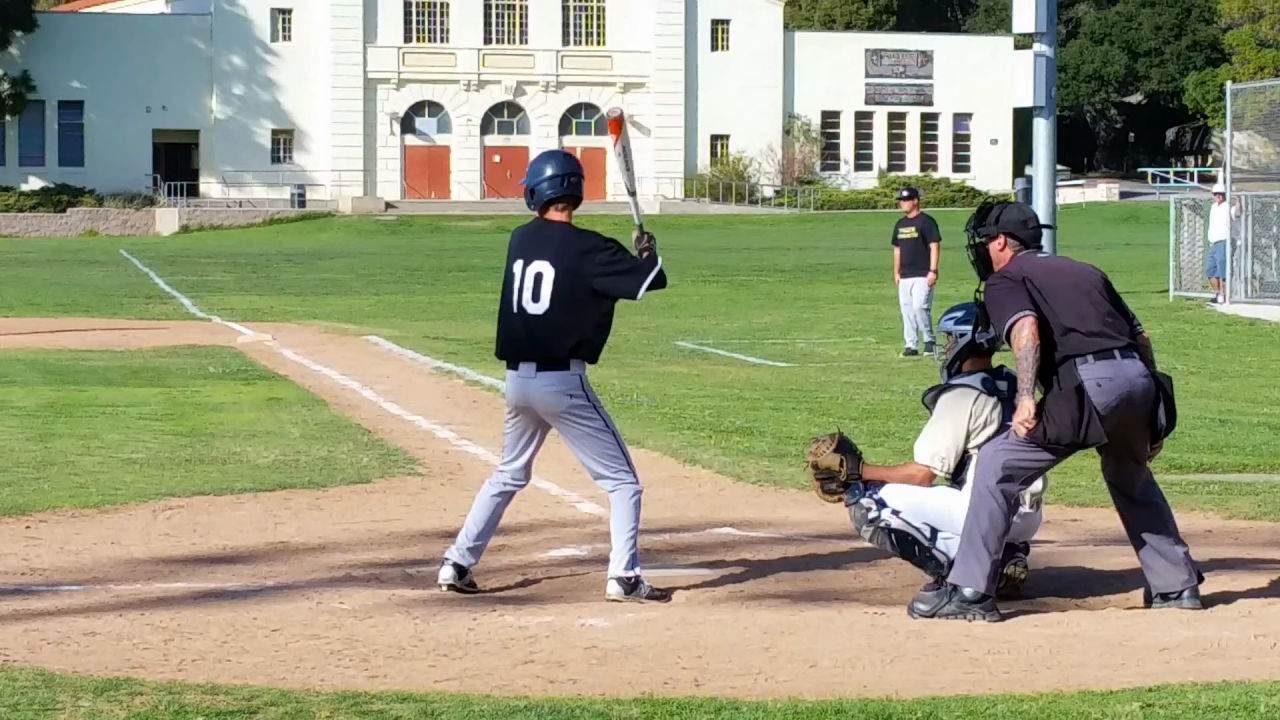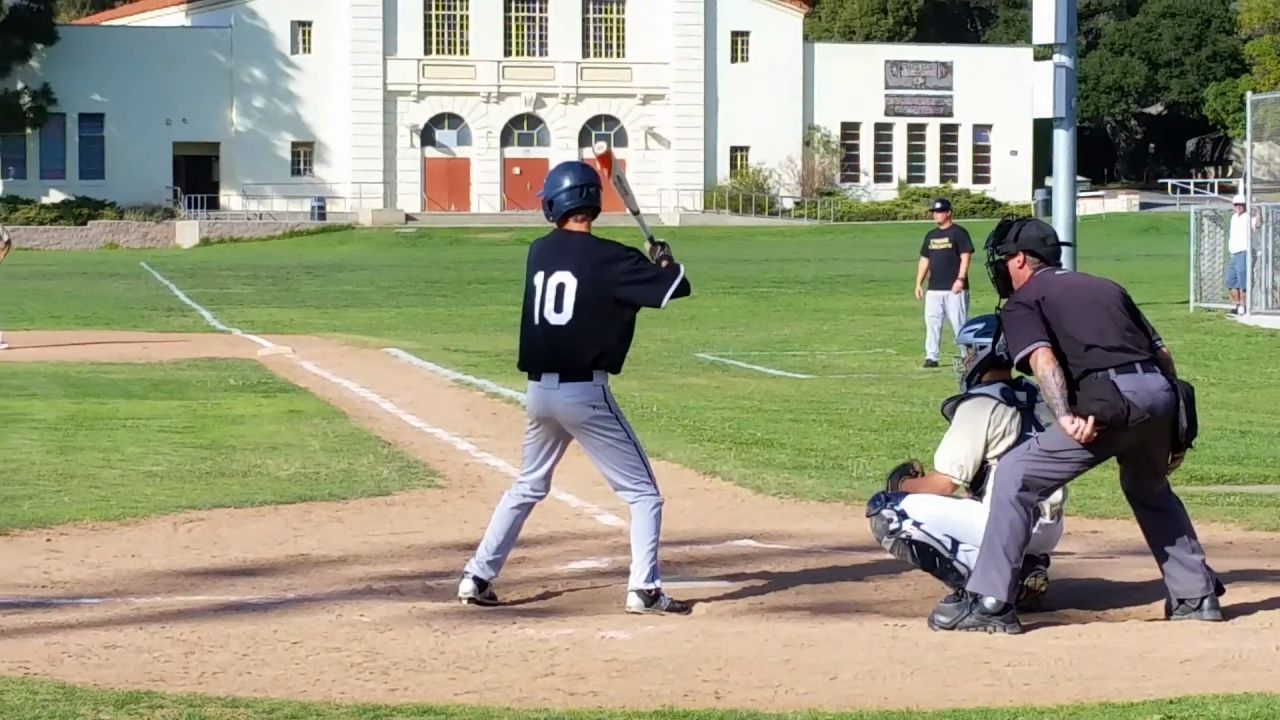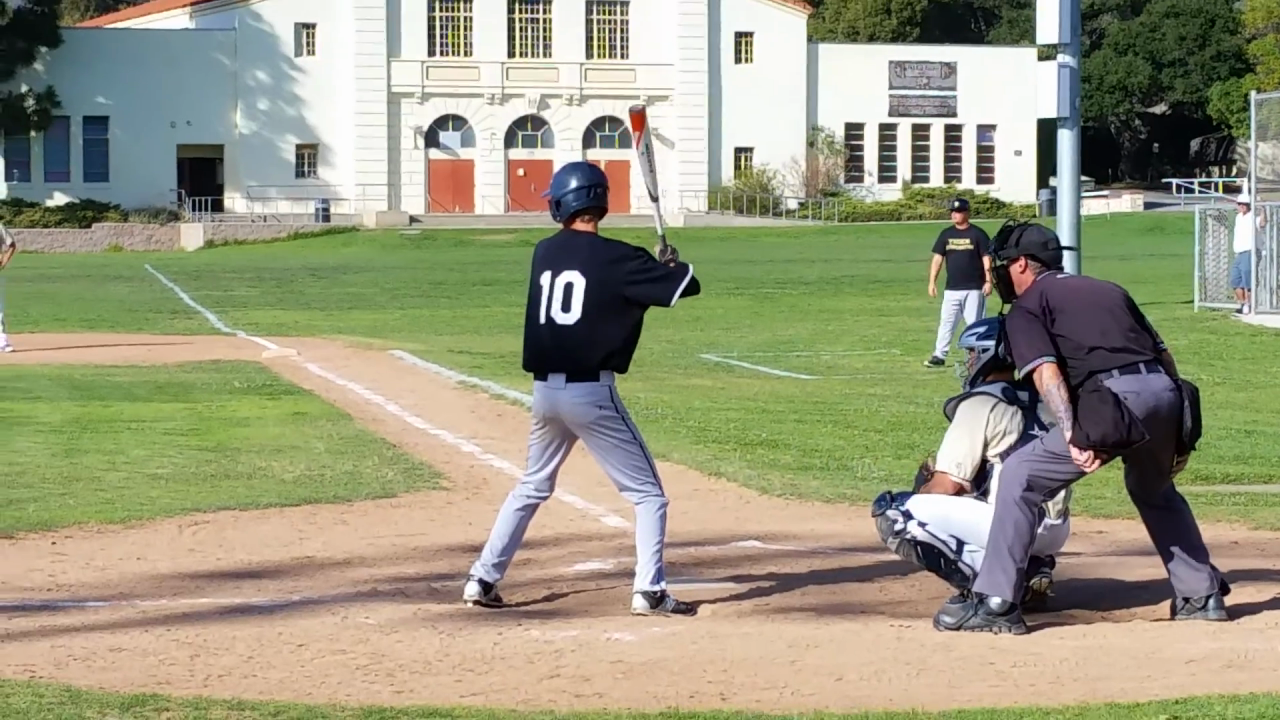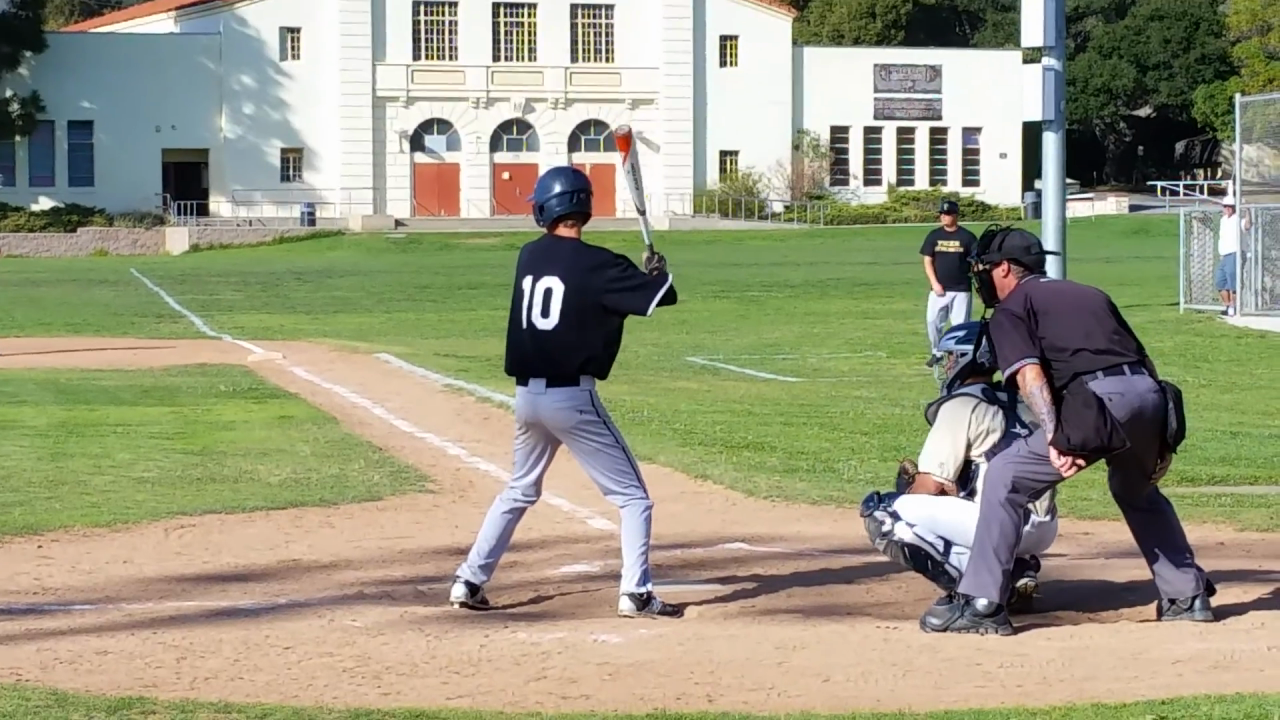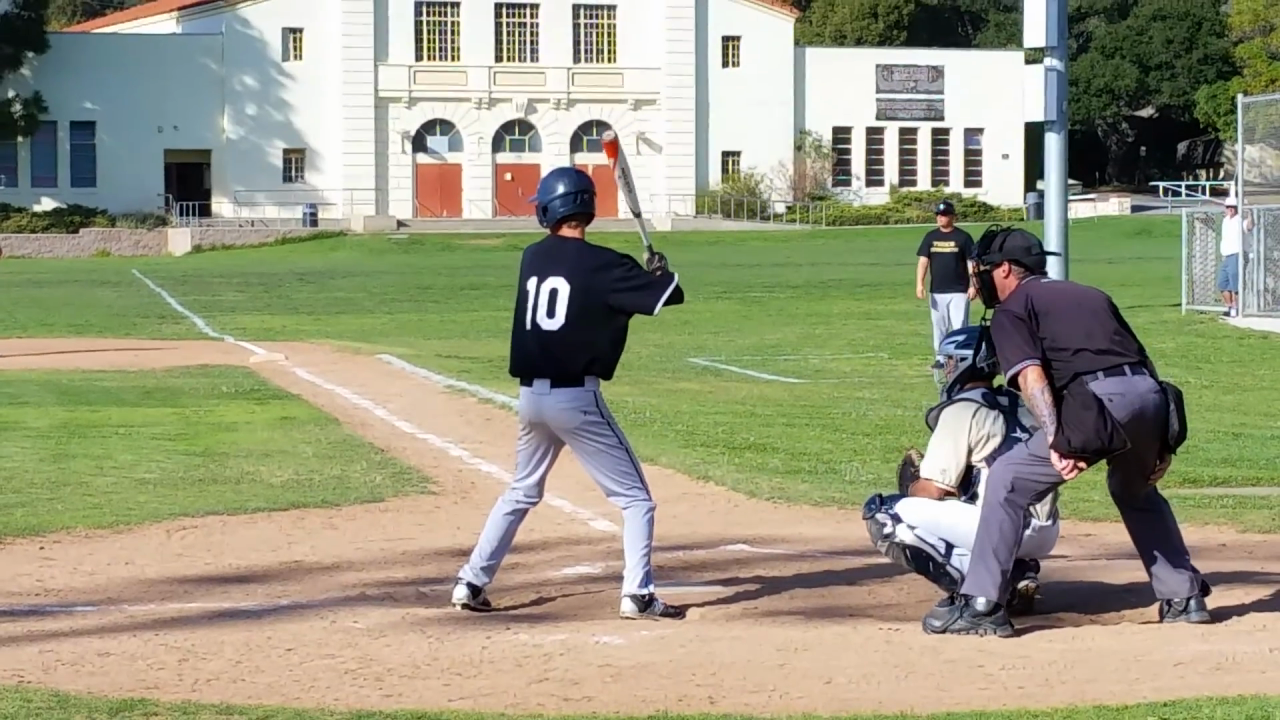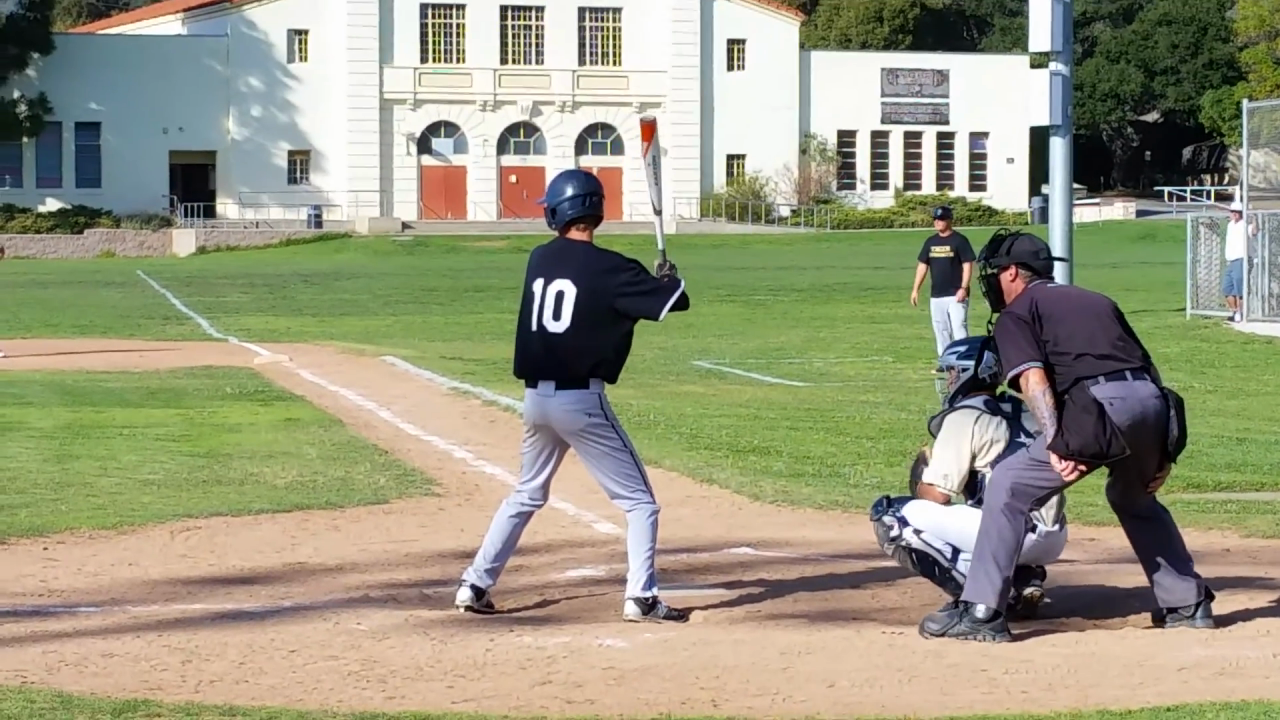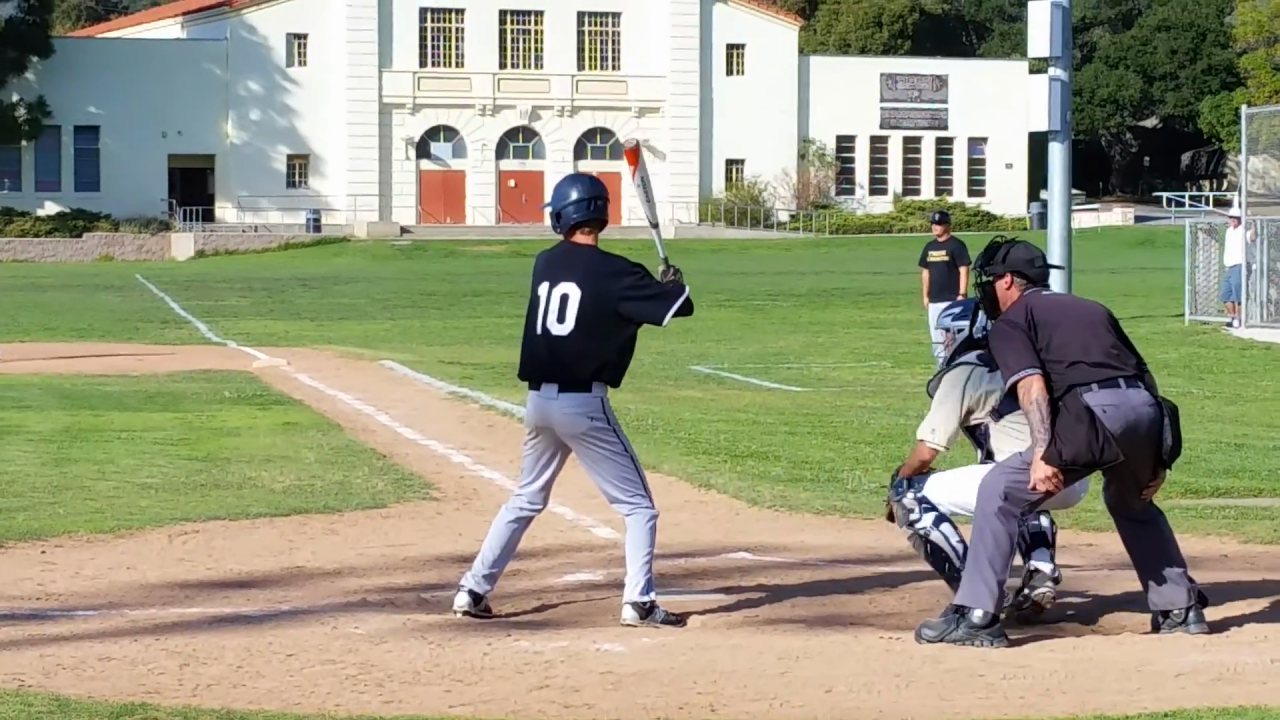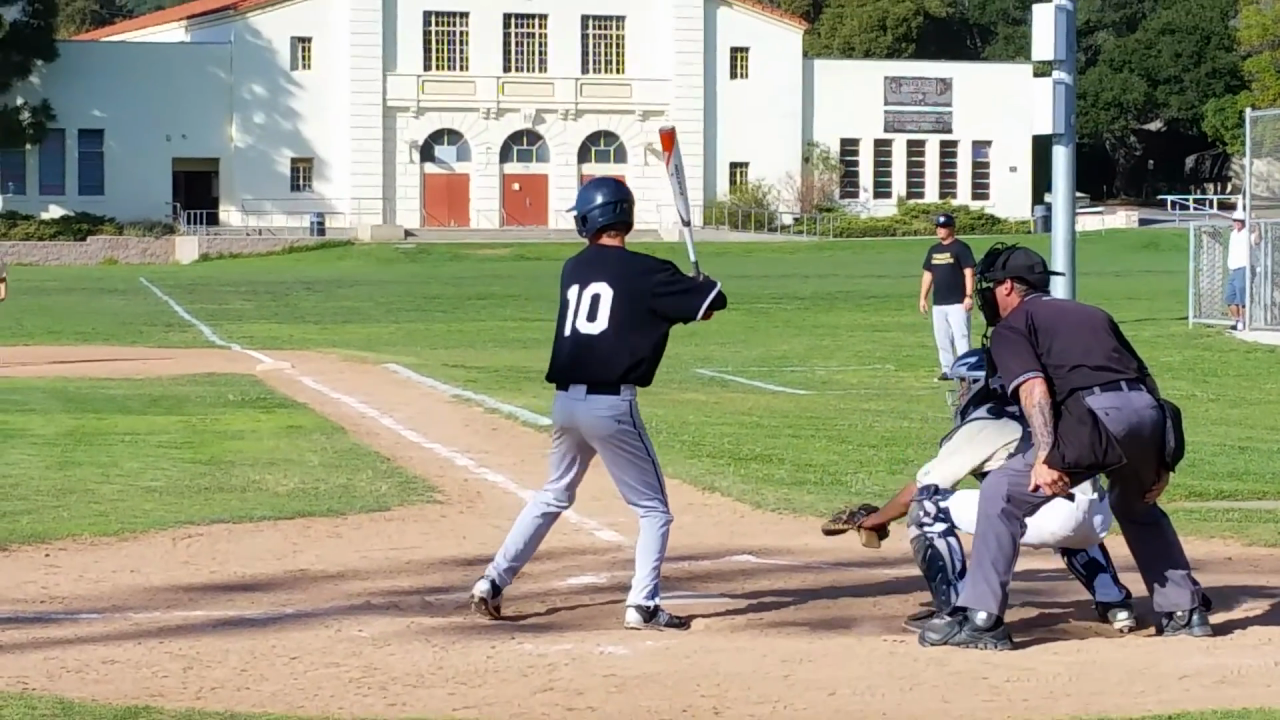
dt=0.3s
person 1, frame 1
left shoulder: (519, 239)
right shoulder: (586, 247)
right elbow: (653, 281)
left wrist: (626, 256)
right wrist: (646, 252)
left hip: (518, 379)
right hip: (562, 381)
left knee: (508, 475)
right knee: (622, 481)
left ankle: (456, 563)
right ankle: (624, 578)
person 1, frame 2
left shoulder: (538, 251)
right shoulder: (609, 257)
right elbow: (677, 287)
left wrist: (643, 266)
right wrist: (663, 262)
left hip: (540, 390)
right hip: (585, 392)
left knee: (527, 487)
right knee: (643, 493)
left ankle: (477, 577)
right ankle: (644, 590)
person 1, frame 3
left shoulder: (543, 251)
right shoulder: (616, 257)
right elbow: (687, 285)
left wrist: (650, 266)
right wrist: (669, 262)
left hip: (546, 390)
right hip: (590, 392)
left knee: (531, 487)
right knee: (648, 494)
left ankle: (481, 579)
right ankle: (649, 591)
person 1, frame 4
left shoulder: (528, 256)
right shoulder: (597, 263)
right elbow: (663, 297)
left wrist: (635, 275)
right wrist: (655, 272)
left hip: (527, 395)
right hip: (572, 397)
left knee: (518, 491)
right knee: (633, 497)
left ankle: (468, 581)
right ankle: (636, 594)
person 1, frame 5
left shoulder: (532, 257)
right shoulder: (602, 263)
right elbow: (670, 294)
left wrist: (638, 275)
right wrist: (657, 271)
left hip: (532, 395)
right hip: (576, 398)
left knee: (521, 493)
right knee: (635, 498)
left ankle: (470, 583)
right ankle: (638, 595)
person 1, frame 6
left shoulder: (538, 259)
right shoulder: (609, 267)
right elbow: (676, 301)
left wrist: (646, 281)
right wrist: (666, 278)
left hip: (537, 397)
right hip: (581, 399)
left knee: (526, 495)
right knee: (640, 502)
left ankle: (474, 585)
right ankle: (642, 598)
person 1, frame 7
left shoulder: (545, 262)
right shoulder: (613, 271)
right elbow: (679, 306)
left wrist: (650, 286)
right wrist: (671, 282)
left hip: (540, 400)
right hip: (583, 403)
left knee: (526, 499)
right knee: (638, 506)
left ankle: (472, 590)
right ankle: (639, 603)
person 1, frame 8
left shoulder: (573, 268)
right shoulder: (645, 270)
right elbow: (713, 301)
left wrist: (676, 300)
right wrist: (695, 288)
left hip: (566, 400)
right hip: (611, 405)
left knee: (552, 497)
right knee: (653, 509)
left ankle: (494, 581)
right ankle: (643, 606)
person 2, frame 1
left shoulder: (1005, 280)
right shoulder: (1086, 271)
left elbow: (1026, 328)
right elbow: (1141, 338)
left wrist: (1025, 397)
right wrist: (1152, 413)
left hip: (1089, 384)
right hip: (1137, 378)
left knee: (997, 465)
right knee: (1132, 479)
left ankle: (970, 591)
right ankle: (1177, 585)
person 2, frame 2
left shoulder: (1023, 301)
right shoulder: (1107, 287)
left elbow: (1042, 358)
right elbow: (1161, 353)
left wrist: (1065, 417)
right wrist: (1173, 428)
left hip: (1111, 401)
right hip: (1159, 393)
left knee: (1016, 476)
right knee: (1150, 489)
left ankle: (990, 603)
right ankle: (1197, 596)
person 2, frame 3
left shoulder: (1027, 306)
right shoulder: (1110, 289)
left elbow: (1047, 373)
right elbow: (1163, 355)
left wrist: (1072, 435)
right wrist: (1176, 430)
left hip: (1117, 401)
right hip: (1164, 393)
left knee: (1020, 475)
right knee: (1155, 490)
left ankle: (996, 603)
right ankle: (1202, 595)
person 2, frame 4
left shoulder: (1010, 309)
right shoulder: (1092, 293)
left elbow: (1030, 374)
left wrist: (1054, 439)
right wrist: (1160, 439)
left hip: (1100, 402)
right hip: (1150, 396)
left knee: (1006, 477)
right knee: (1138, 491)
left ankle: (982, 604)
right ankle: (1188, 596)
person 2, frame 5
left shoulder: (1011, 309)
right shoulder: (1093, 294)
left elbow: (1031, 376)
left wrist: (1055, 441)
right wrist: (1159, 439)
left hip: (1099, 402)
right hip: (1150, 395)
left knee: (1007, 480)
right knee: (1136, 491)
left ankle: (982, 605)
right ankle: (1184, 597)
person 2, frame 6
left shoulder: (1016, 313)
right shoulder: (1099, 300)
left elbow: (1033, 379)
left wrist: (1056, 445)
right wrist: (1159, 451)
left hip: (1102, 407)
right hip: (1152, 403)
left knee: (1008, 486)
right knee: (1135, 500)
left ankle: (981, 611)
right ankle: (1187, 604)
person 2, frame 7
left shoulder: (1010, 321)
right shoulder: (1093, 308)
left elbow: (1032, 386)
left wrist: (1043, 453)
right wrist: (1154, 457)
left hip: (1094, 414)
right hip: (1146, 410)
left knee: (1000, 491)
right knee: (1132, 503)
left ankle: (977, 616)
right ankle: (1181, 609)
person 2, frame 8
left shoulder: (1011, 326)
right shoulder: (1093, 313)
left elbow: (1034, 388)
left wrist: (1046, 456)
right wrist: (1158, 460)
left hip: (1098, 417)
right hip: (1148, 414)
left knee: (1002, 493)
right knee: (1138, 507)
left ankle: (980, 619)
right ankle: (1184, 611)
person 3, frame 1
left shoulder: (962, 394)
right shoulder: (1014, 387)
left elbow: (921, 474)
left wrist: (859, 470)
right hip: (1028, 517)
left knee: (865, 500)
right ankle: (1003, 556)
person 3, frame 2
left shoulder: (979, 403)
right shoulder: (1036, 398)
left elbow: (944, 485)
left wrist: (903, 484)
right hip: (1048, 529)
left knee: (885, 511)
right ankle: (1026, 568)
person 3, frame 3
left shoulder: (980, 402)
right shoulder: (1039, 401)
left elbow: (947, 485)
left wrist: (923, 488)
right wrist: (968, 485)
right hip: (1055, 530)
left knee: (891, 511)
right ankle: (1030, 569)
person 3, frame 4
left shoulder: (961, 403)
right shoulder: (1017, 402)
left elbow: (931, 485)
left wrist: (906, 490)
right hip: (1043, 528)
left knee: (879, 512)
right ankle: (1018, 571)
person 3, frame 5
left shoulder: (961, 409)
right shoulder: (1020, 406)
left elbow: (933, 490)
left wrist: (910, 486)
right wrist: (925, 477)
right hip: (1045, 532)
left knee: (881, 514)
right ankle: (1018, 572)
person 3, frame 6
left shoulder: (963, 416)
right shoulder: (1024, 412)
left elbow: (936, 496)
left wrist: (920, 486)
right hip: (1052, 538)
left knee: (888, 516)
right ankle: (1026, 579)
person 3, frame 7
left shoulder: (961, 373)
left elbow: (926, 452)
left wrist: (901, 479)
right hip: (1072, 480)
left knee: (909, 498)
right ankle: (1040, 578)
person 3, frame 8
left shoulder: (977, 427)
left elbow: (918, 490)
left wrist: (876, 517)
left hip: (1055, 514)
right hip: (1096, 515)
left knee: (929, 505)
left ankle: (954, 612)
right ankle: (1115, 603)
